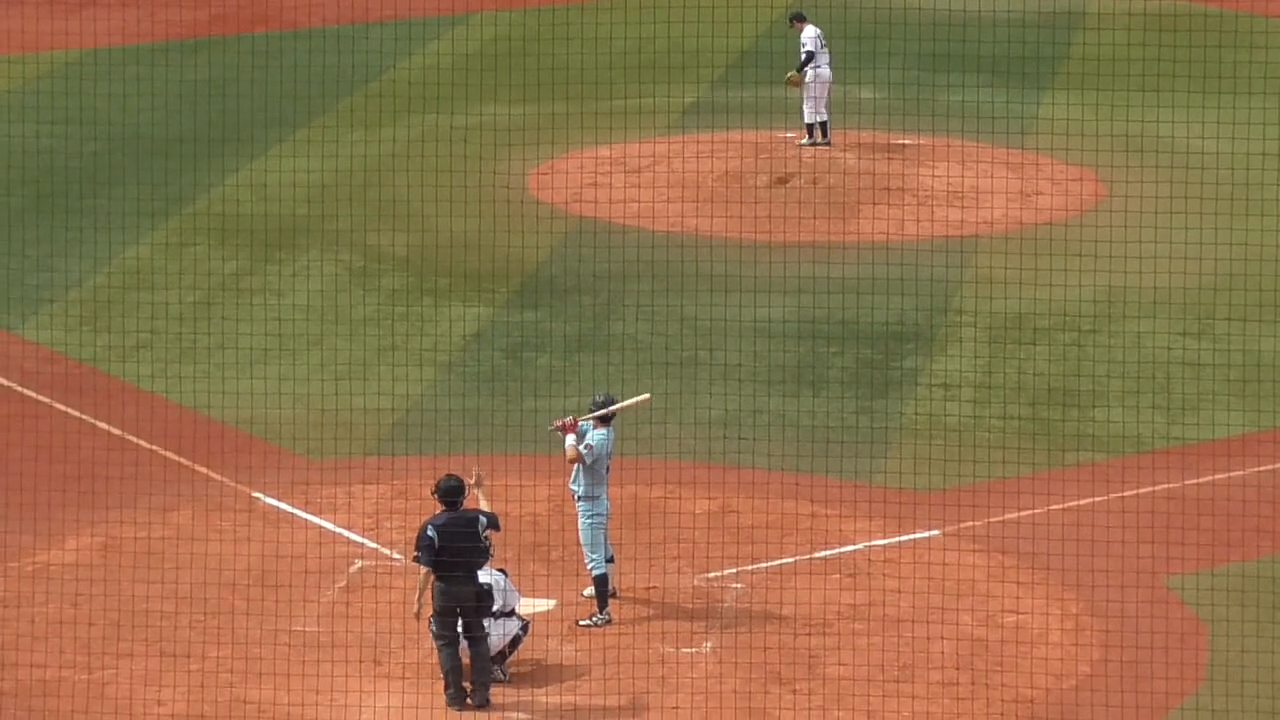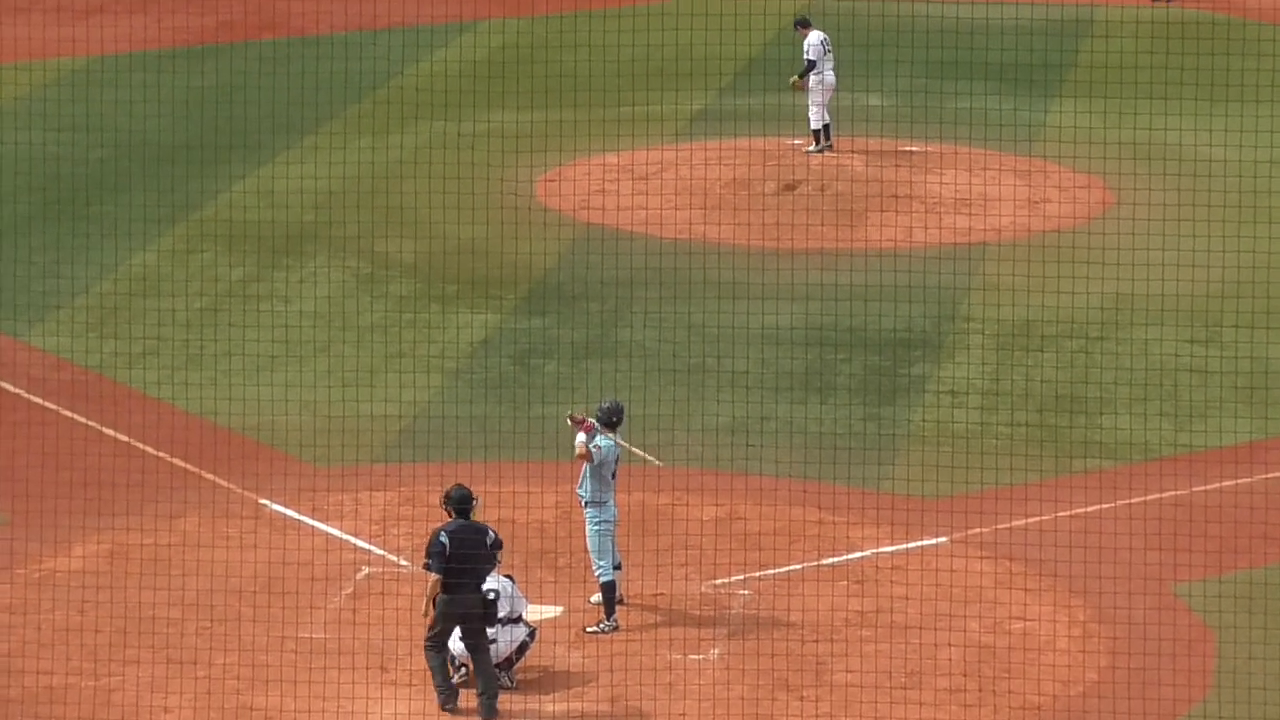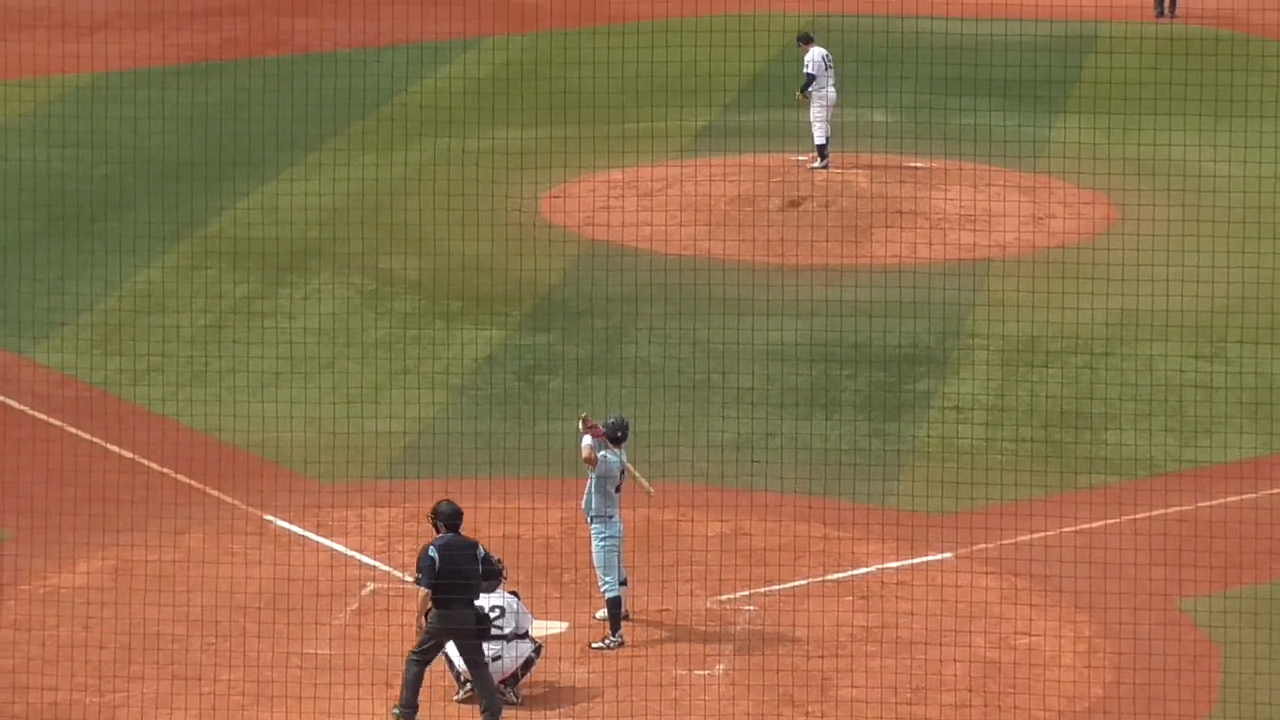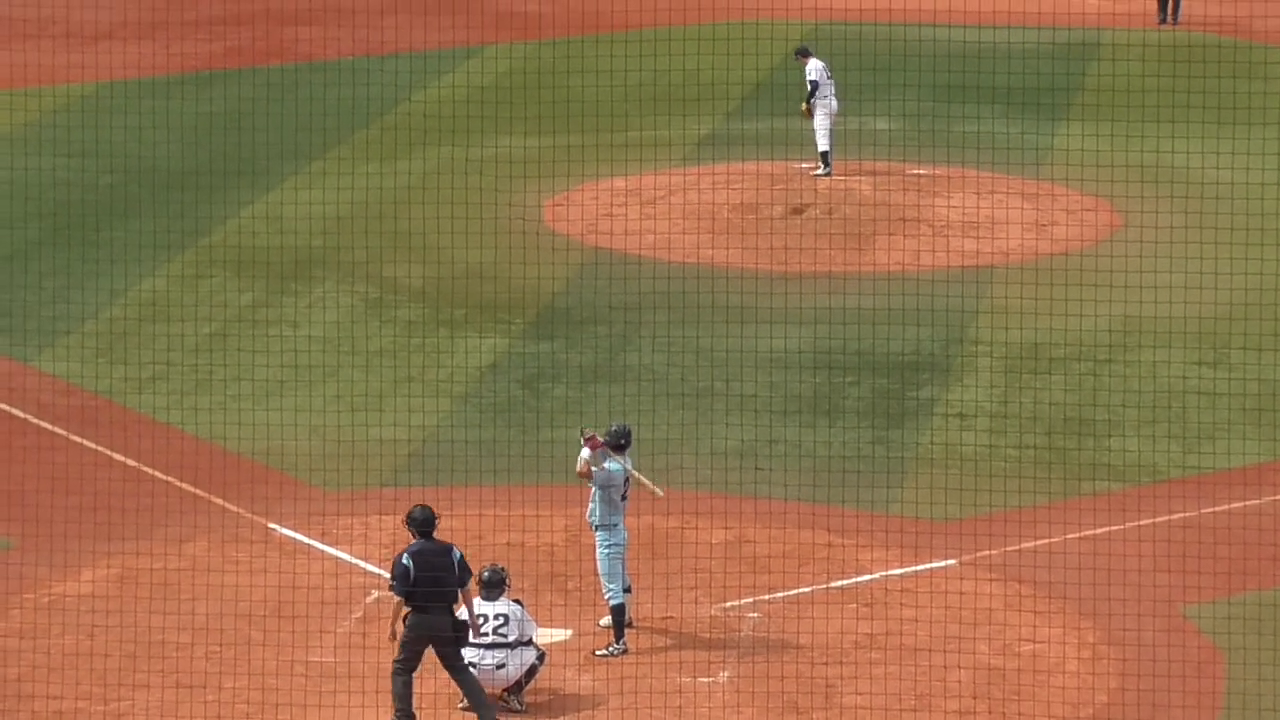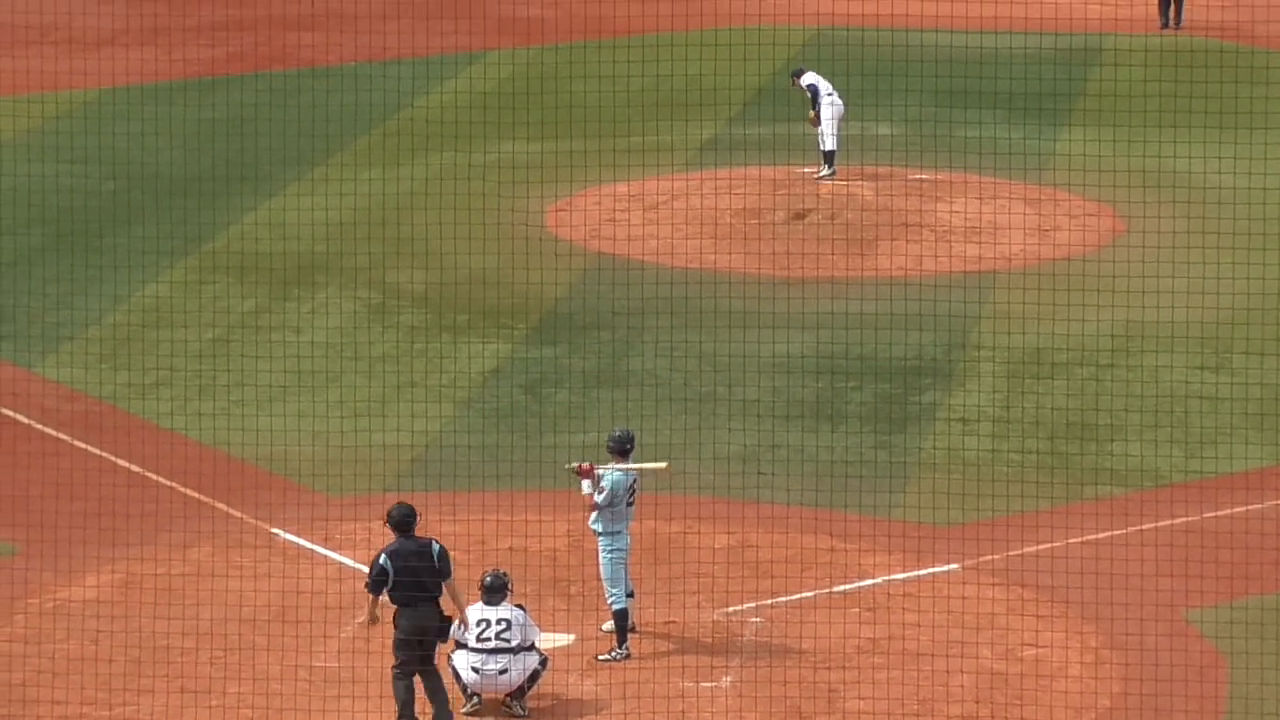
dt=0.2s
person 1, frame 1
left shoulder: (599, 438)
right shoulder: (592, 428)
left elbow: (572, 457)
right elbow: (574, 429)
left wrist: (570, 433)
right wrist: (565, 426)
left hip: (590, 503)
right hip: (596, 500)
left knee: (594, 558)
right knee: (603, 548)
left ankle: (603, 613)
right ankle: (608, 587)
person 1, frame 2
left shoulder: (605, 443)
right shoulder: (601, 433)
left elbow: (581, 453)
right elbow: (579, 423)
left wrist: (582, 432)
right wrist: (579, 422)
left hip: (597, 509)
right hip: (604, 506)
left knee: (602, 564)
right knee: (610, 554)
left ankle: (610, 619)
right ankle: (614, 594)
person 1, frame 3
left shoulder: (609, 459)
right shoulder: (614, 450)
left elbow: (588, 457)
right elbow: (588, 428)
left wrist: (590, 434)
right wrist: (590, 428)
left hip: (602, 524)
right hip: (610, 521)
left knee: (607, 580)
right knee: (615, 570)
left ankle: (615, 635)
right ankle: (619, 610)
person 1, frame 4
left shoulder: (612, 469)
right shoulder: (621, 459)
left elbow: (582, 471)
right elbow: (598, 445)
left wrist: (587, 448)
right wrist: (591, 442)
left hip: (608, 532)
right hip: (616, 529)
left knee: (612, 588)
right knee: (620, 577)
left ankle: (619, 643)
right ankle: (624, 617)
person 1, frame 5
left shoulder: (615, 477)
right shoulder: (629, 469)
left elbow: (593, 504)
right elbow: (599, 473)
left wrist: (586, 479)
right wrist: (586, 471)
left hip: (610, 538)
right hip: (620, 534)
left knee: (614, 592)
right knee: (623, 582)
left ankle: (622, 647)
right ankle: (626, 621)
person 2, frame 1
left shoulder: (431, 526)
right shoulder: (476, 519)
left elbow: (426, 568)
right elbow: (494, 521)
left wrist: (419, 598)
left hip: (444, 589)
right hip: (471, 588)
left knee: (447, 642)
right knee: (477, 640)
left ankle: (455, 695)
right ankle: (480, 693)
person 2, frame 2
left shoulder: (442, 534)
right shoulder: (483, 532)
left elbow: (435, 576)
right elbow: (497, 546)
left wrist: (427, 602)
left hip: (449, 599)
right hip: (475, 599)
left knee: (433, 646)
right knee: (480, 650)
left ankle: (447, 696)
person 2, frame 3
left shoulder: (432, 549)
right shoulder: (475, 547)
left elbow: (426, 591)
right elbow: (491, 579)
left wrist: (419, 618)
left hip: (442, 615)
right hip: (468, 615)
left knee: (417, 660)
right knee: (478, 665)
person 2, frame 4
left shoulder: (406, 556)
right shoulder: (451, 551)
left elbow: (399, 598)
right elbow: (465, 588)
left wrist: (393, 625)
right wrist: (472, 616)
left hip: (419, 621)
right hip: (446, 619)
left knee: (402, 669)
right knee: (458, 669)
person 2, frame 5
left shoulder: (385, 556)
right shoulder: (433, 546)
left elbow: (375, 594)
right elbow: (448, 583)
left wrist: (371, 614)
right wrist: (461, 611)
left hip: (407, 617)
right hip: (433, 615)
left knee: (403, 672)
right knee: (427, 666)
